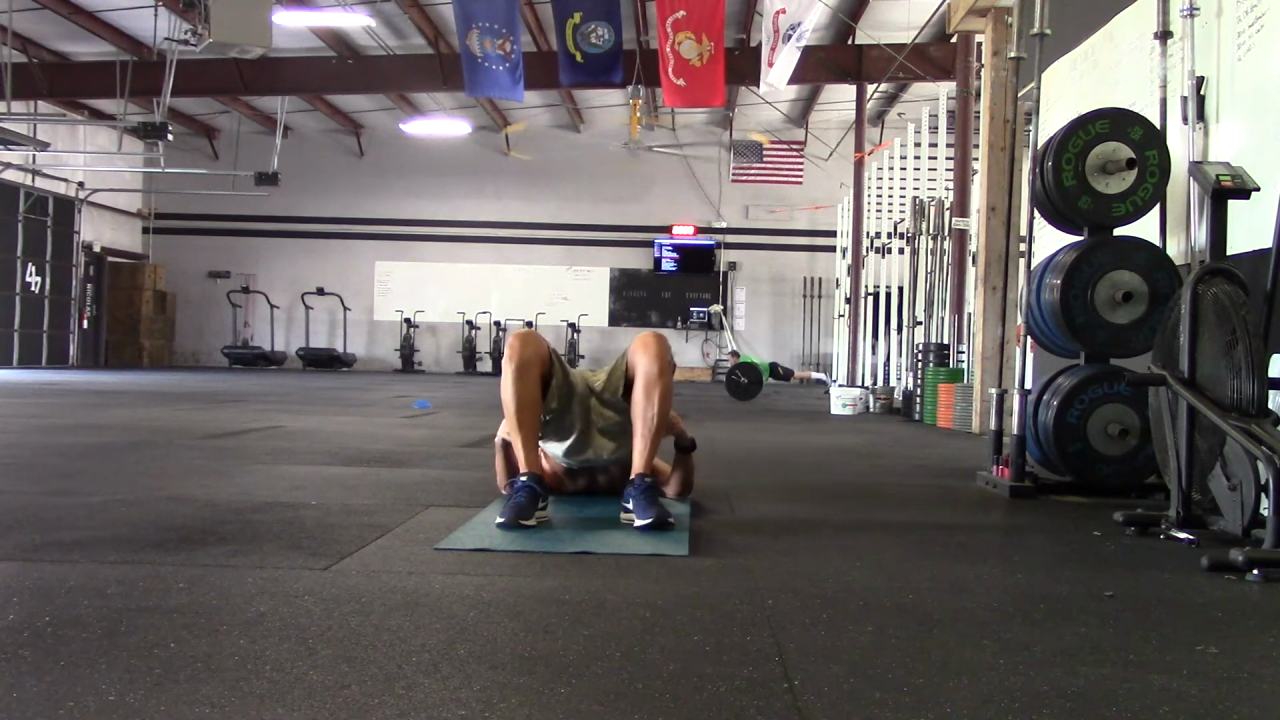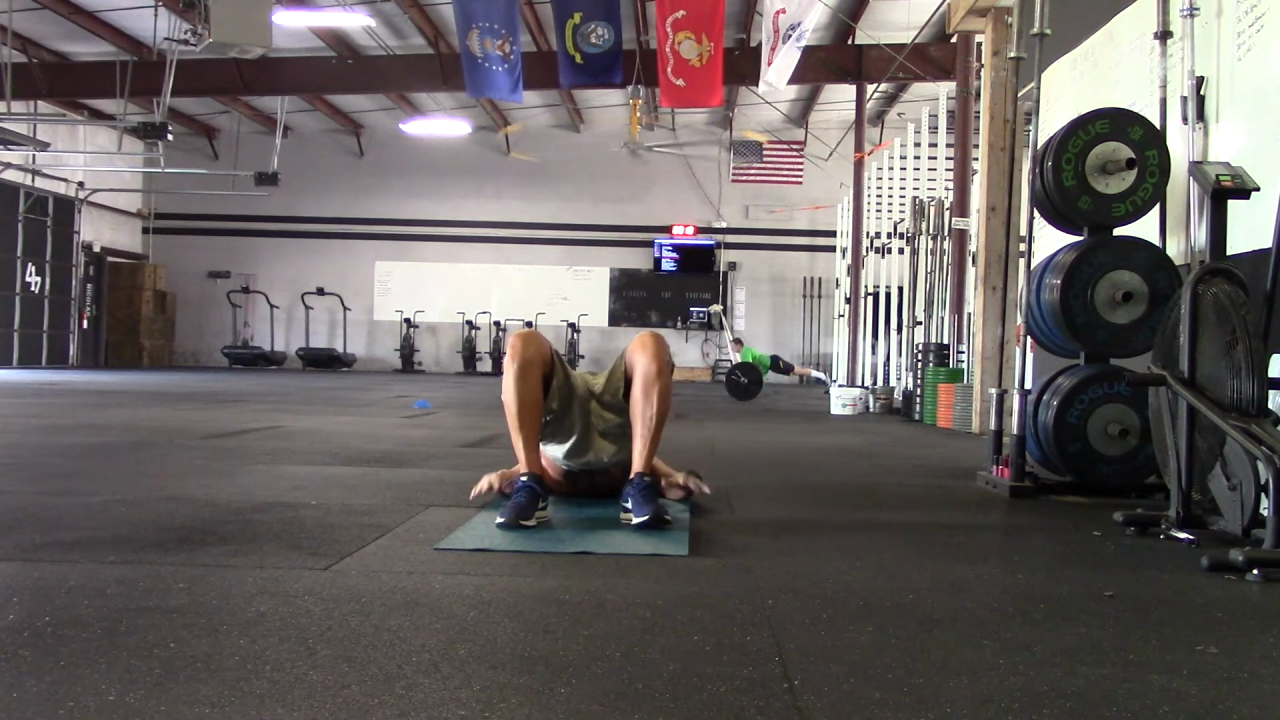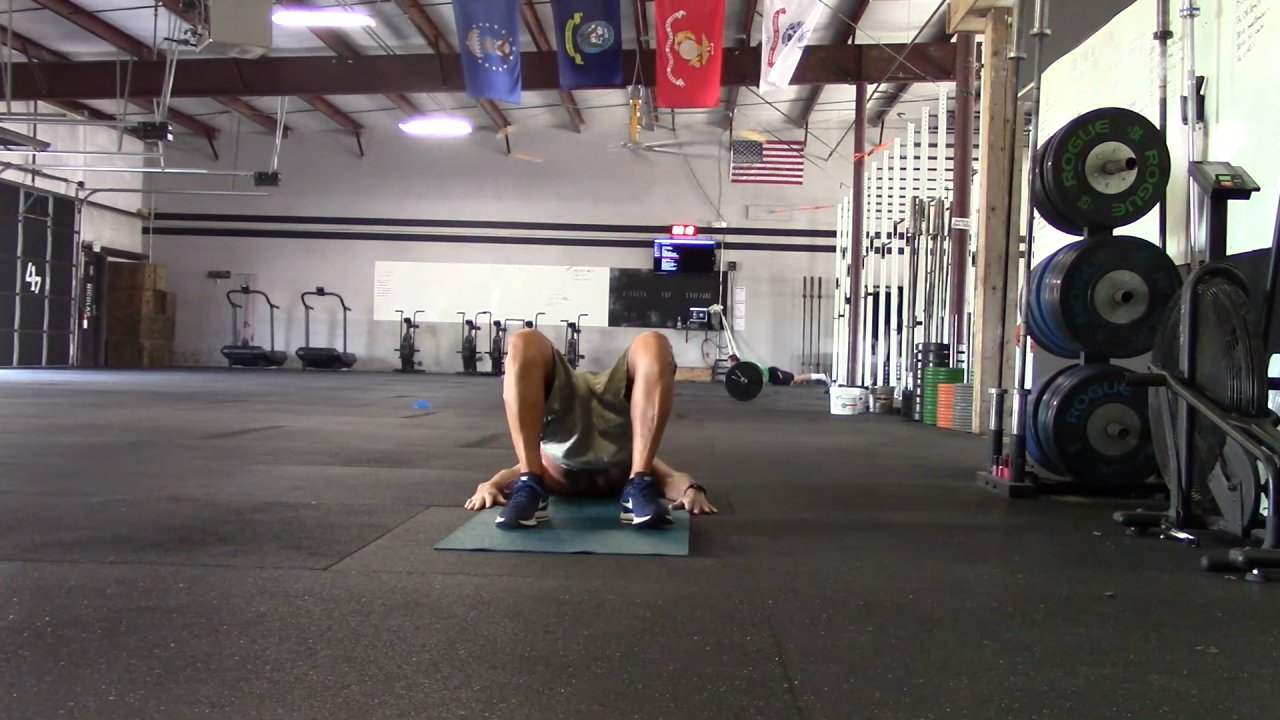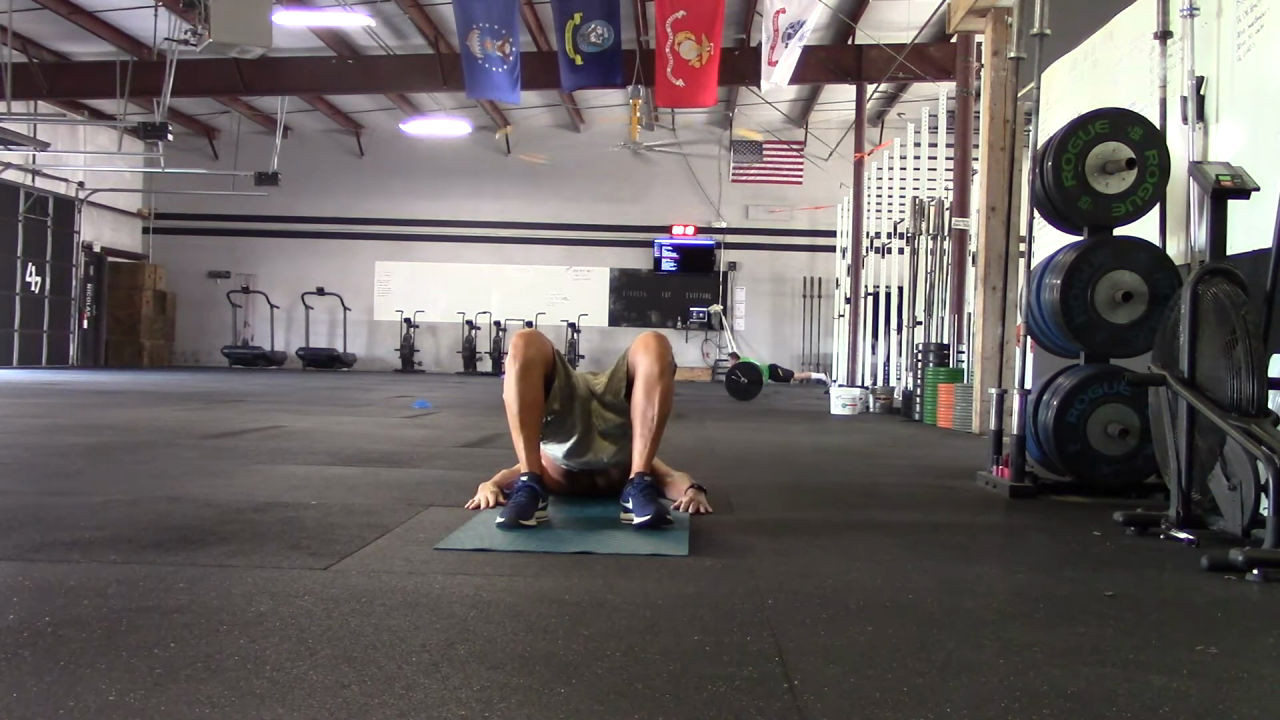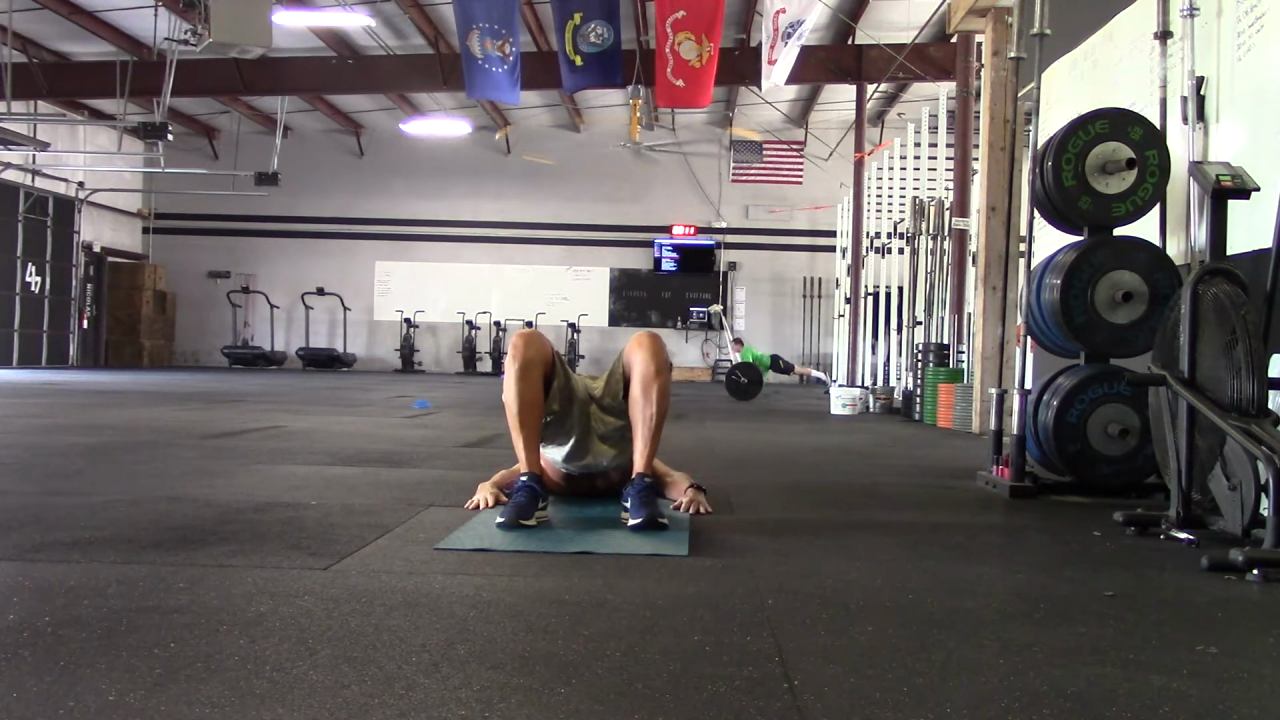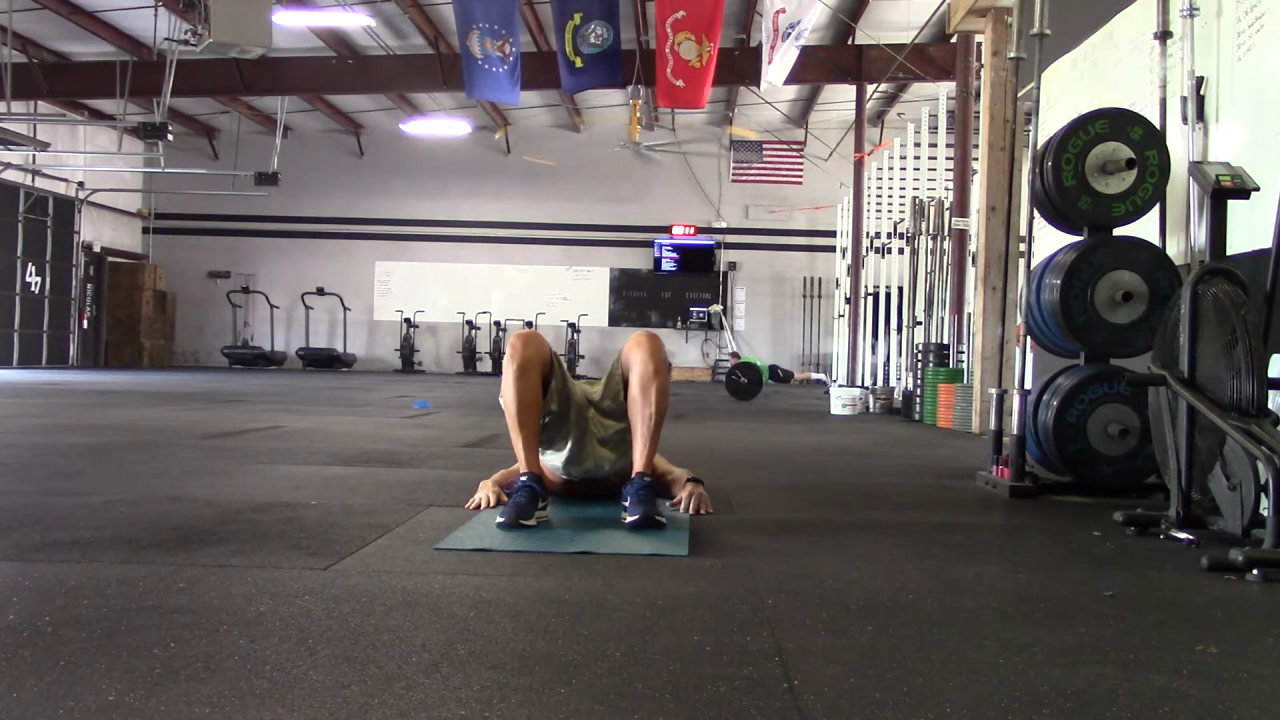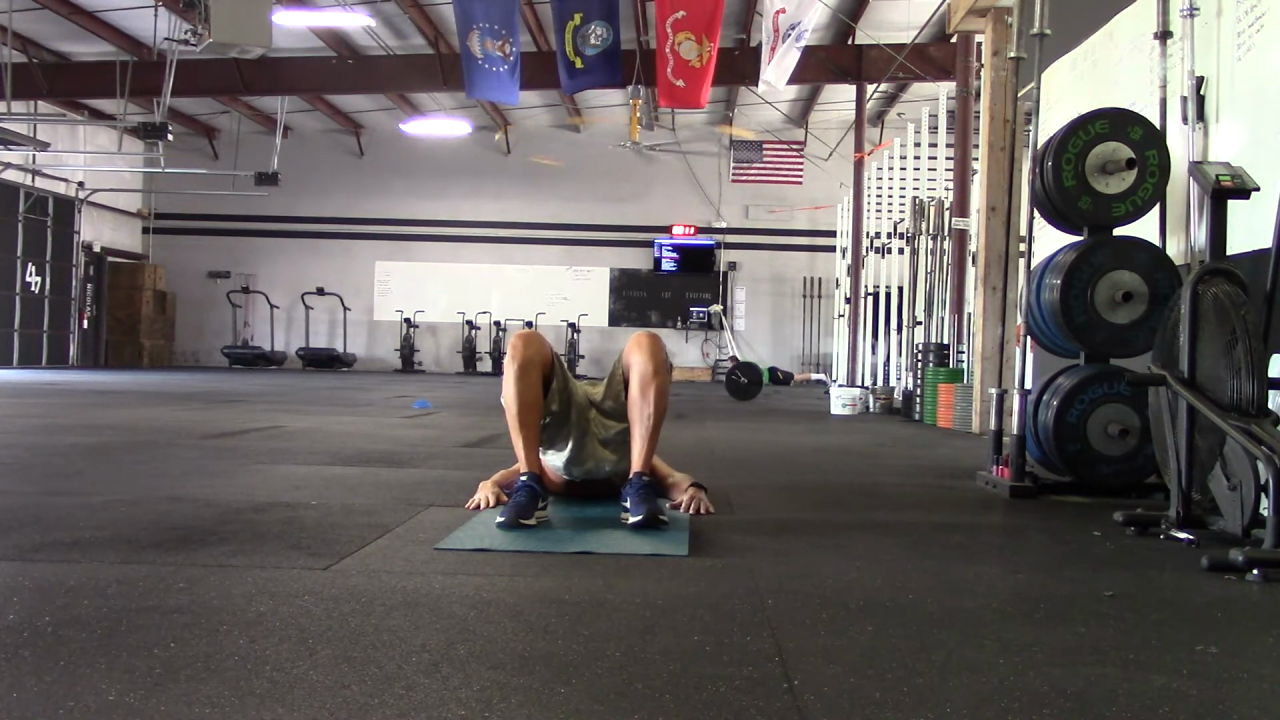
dt=0.3s
person 1, frame 1
left shoulder: (639, 456)
left elbow: (678, 489)
right elbow: (508, 485)
left wrist: (683, 441)
right wrist: (503, 438)
left ankle: (639, 488)
right ankle: (530, 486)
person 1, frame 2
left shoulder: (640, 455)
left elbow: (675, 487)
left wrist: (686, 479)
right wrist: (497, 476)
right knee: (523, 343)
left ankle: (638, 486)
right ankle: (530, 488)
person 1, frame 3
left shoulder: (639, 456)
left elbow: (670, 477)
right elbow: (515, 472)
left wrist: (691, 490)
right wrist: (489, 484)
left hip: (620, 459)
right hip: (560, 465)
left knee: (652, 344)
right knee: (525, 342)
left ankle: (639, 487)
right ankle: (529, 488)
person 1, frame 4
left shoulder: (638, 455)
right shoulder: (548, 457)
left elbow: (669, 476)
right elbow: (515, 472)
left wrist: (692, 489)
right wrist: (490, 484)
left hip: (618, 466)
right hip: (562, 468)
left knee: (653, 344)
right knee: (525, 343)
left ankle: (638, 487)
right ankle: (529, 488)
person 1, frame 5
left shoulder: (638, 454)
left elbow: (669, 477)
right elbow: (520, 469)
left wrist: (691, 488)
right wrist: (490, 484)
left hip: (619, 460)
right hip: (561, 467)
left knee: (647, 343)
right knee: (526, 343)
left ankle: (640, 488)
right ankle: (529, 488)
person 1, frame 6
left shoulder: (637, 451)
left elbow: (671, 473)
right elbow: (516, 470)
left wrist: (690, 483)
right wrist: (490, 483)
right hip: (560, 472)
left knee: (645, 344)
right knee: (524, 344)
left ankle: (639, 487)
right ankle: (529, 488)
person 1, frame 7
left shoulder: (639, 453)
left elbow: (671, 476)
right elbow: (517, 470)
left wrist: (691, 487)
right wrist: (490, 483)
right hip: (562, 469)
left knee: (646, 344)
right knee: (525, 344)
left ankle: (638, 486)
right ankle: (529, 488)
